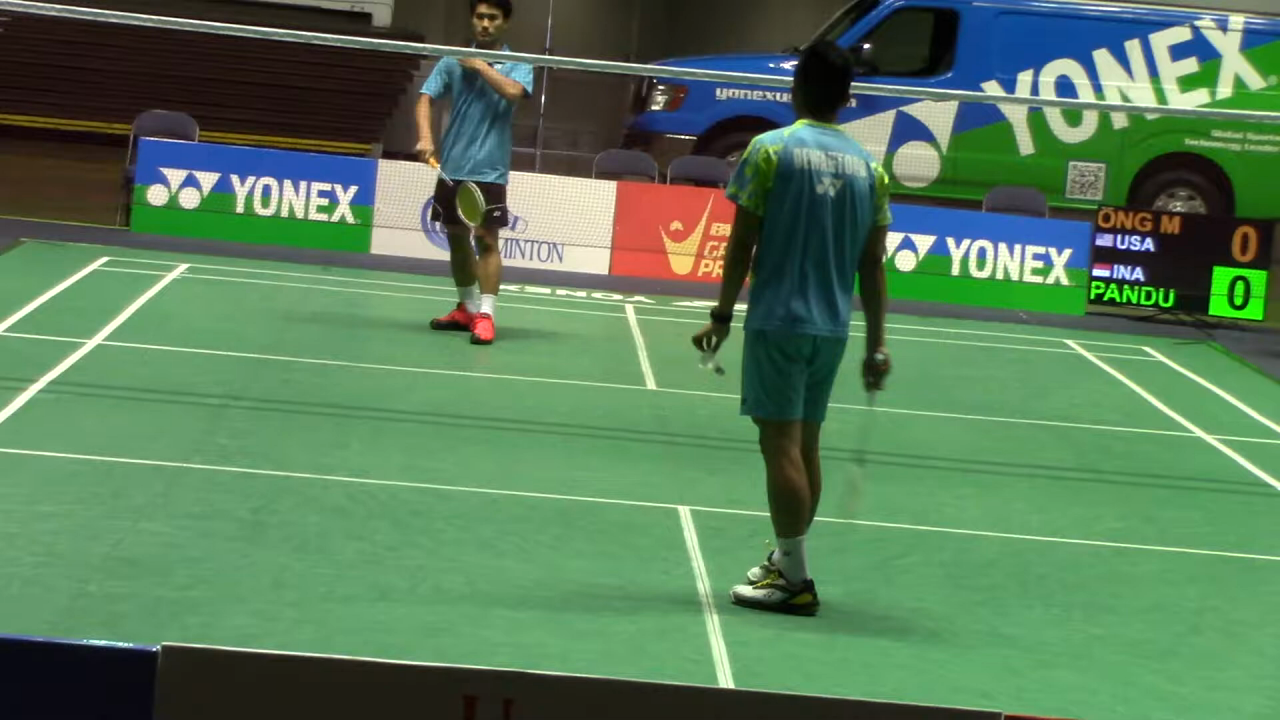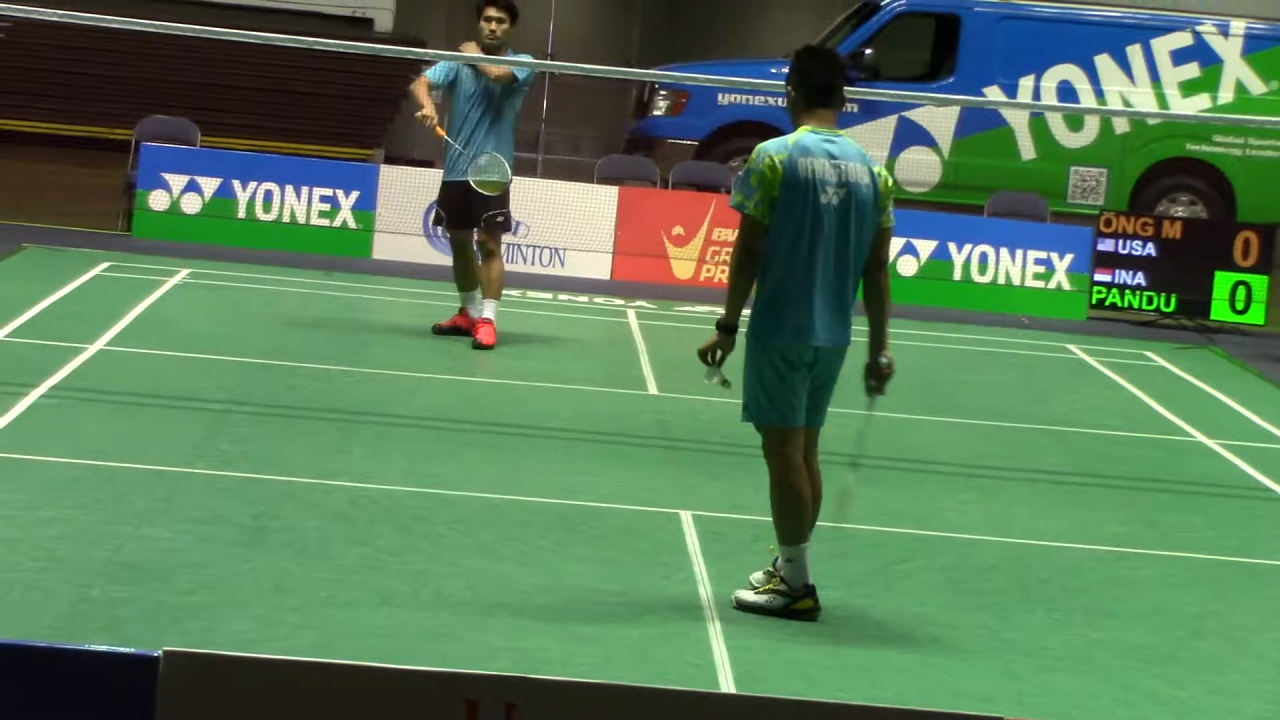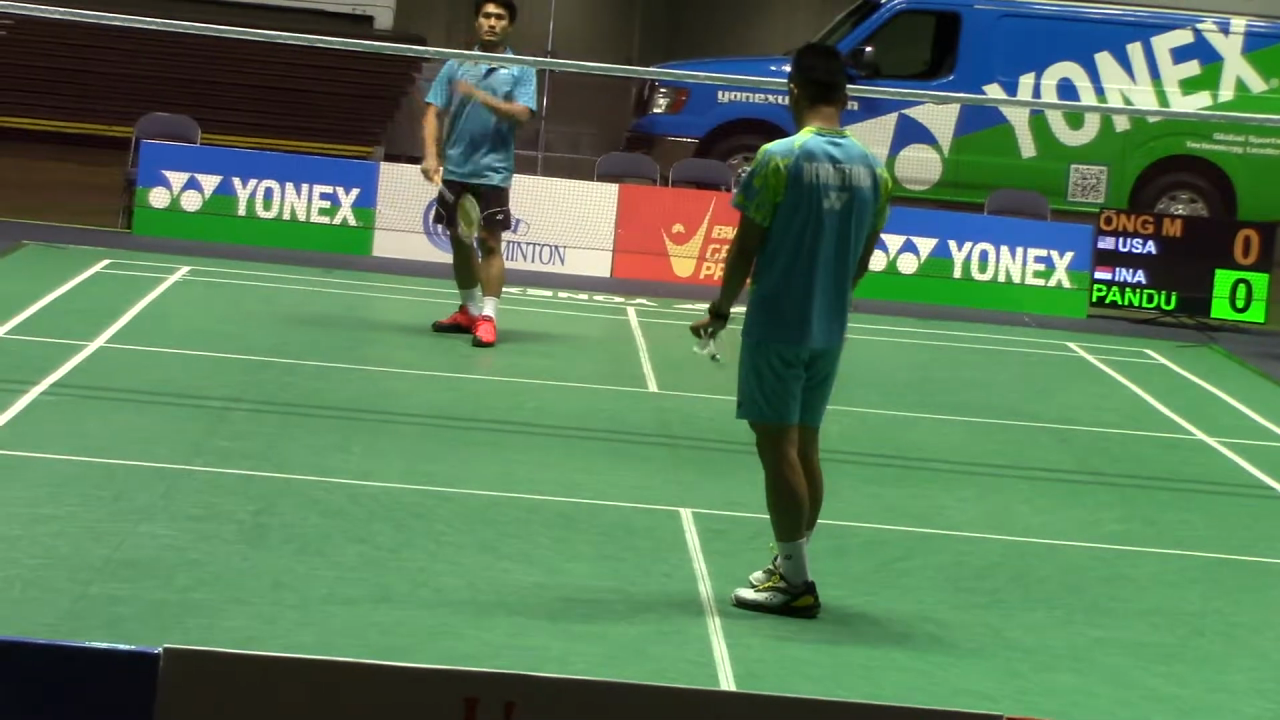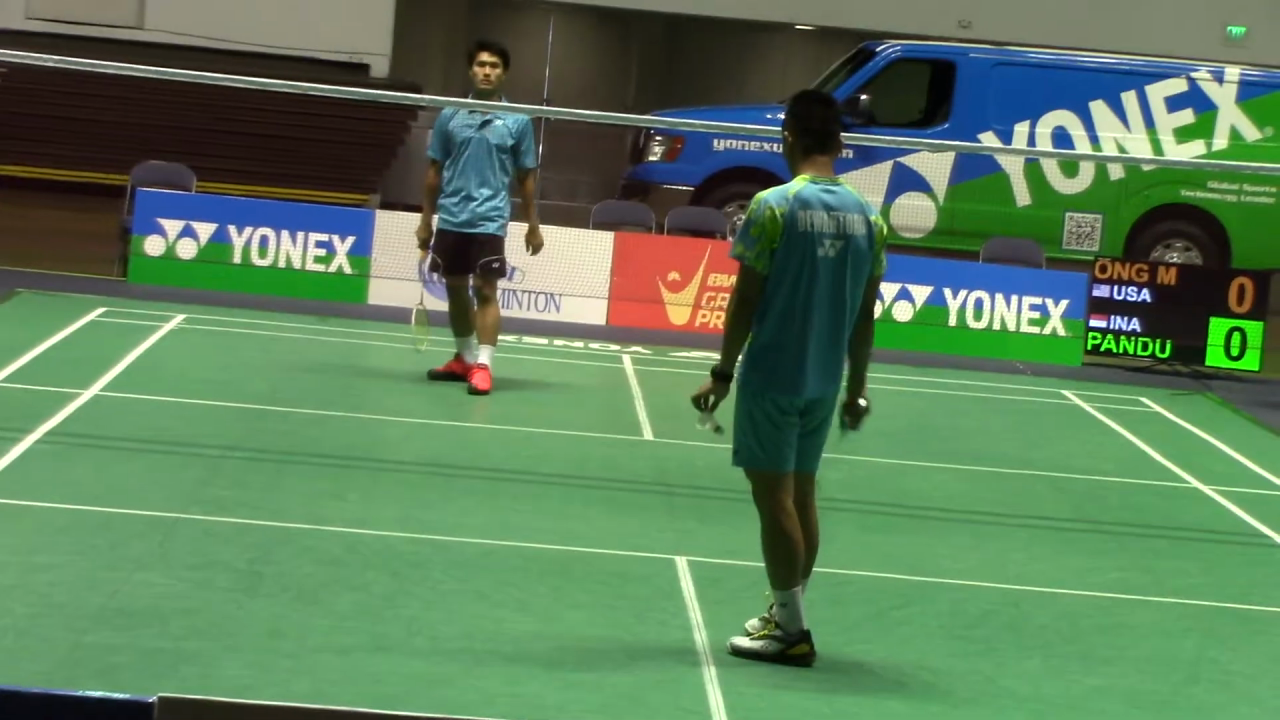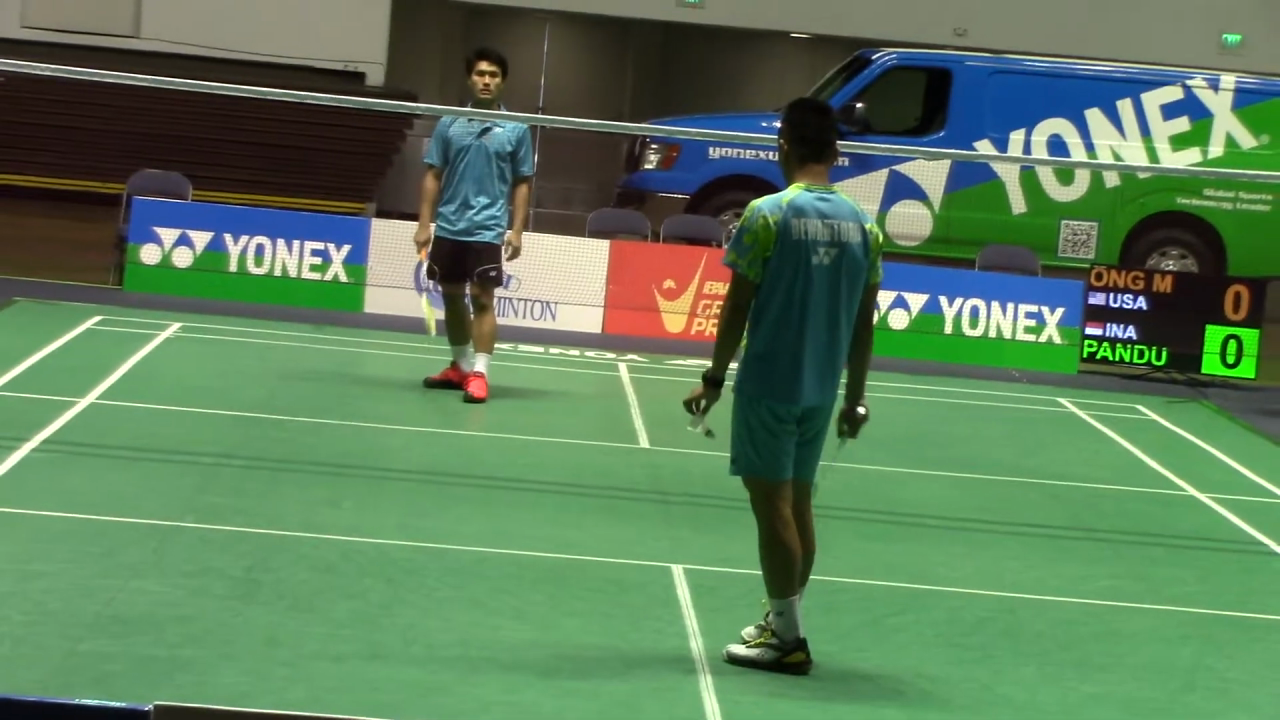
dt=0.4s
person 1, frame 1
left shoulder: (769, 148)
right shoulder: (868, 165)
left elbow: (743, 243)
right elbow: (872, 262)
left wrist: (720, 314)
right wrist: (877, 342)
left hip: (778, 320)
right hip: (832, 327)
left knee: (780, 444)
right knee: (804, 443)
left ankle: (793, 580)
right ankle: (786, 561)
person 1, frame 2
left shoulder: (774, 155)
right shoulder: (871, 169)
left elbow: (749, 251)
right elbow: (877, 266)
left wrist: (728, 325)
right wrist: (879, 346)
left hip: (780, 329)
right hip: (833, 335)
left knee: (783, 450)
right knee: (805, 449)
left ankle: (795, 586)
right ankle: (788, 567)
person 1, frame 3
left shoulder: (779, 157)
right shoulder: (872, 169)
left elbow: (747, 247)
right elbow: (862, 259)
left wrist: (719, 309)
left hip: (776, 328)
right hip: (828, 333)
left knee: (777, 447)
right knee: (804, 447)
left ankle: (795, 581)
right ankle: (789, 566)
person 1, frame 4
left shoulder: (773, 205)
right shoulder: (867, 217)
left elbow: (746, 300)
right elbow: (864, 313)
left wrist: (722, 372)
right wrist: (857, 387)
left hip: (772, 376)
right hip: (823, 382)
left knee: (773, 496)
right knee: (800, 495)
left ankle: (791, 630)
right ankle: (785, 616)
person 1, frame 5
left shoulder: (768, 213)
right shoulder: (862, 224)
left elbow: (738, 307)
right elbow: (864, 321)
left wrist: (714, 378)
right wrist: (855, 395)
left hip: (769, 384)
right hip: (820, 389)
left knee: (772, 504)
right knee: (797, 503)
left ankle: (788, 638)
right ankle: (781, 622)
person 2, frame 1
left shoulder: (518, 64)
right shoulder: (452, 61)
left elbow: (513, 92)
right elbow: (426, 97)
left wrist: (478, 64)
right wrist: (425, 135)
left hip: (489, 170)
right hip: (451, 166)
left knee: (486, 240)
right knee: (457, 237)
left ankle: (485, 315)
right ankle: (466, 308)
person 2, frame 2
left shoulder: (522, 64)
right shoulder: (457, 62)
left elbow: (496, 73)
right elbow: (419, 83)
left wrist: (474, 54)
right wrist: (427, 104)
right hip: (456, 170)
left knee: (489, 245)
right knee: (459, 242)
left ankle: (487, 320)
right ankle: (469, 313)
person 2, frame 3
left shoulder: (521, 70)
right shoulder: (455, 66)
left elbow: (521, 114)
right elbow: (434, 113)
left wrist: (481, 96)
right wrist: (431, 155)
left hip: (493, 173)
right hip: (455, 171)
left knee: (490, 243)
right knee: (459, 242)
left ankle: (488, 317)
right ankle: (468, 310)
person 2, frame 4
left shoulder: (518, 121)
right shoulder: (449, 116)
left elbow: (526, 176)
right elbow: (434, 171)
left wrist: (533, 225)
right wrist: (425, 221)
left hip: (489, 221)
right hip: (450, 219)
left knee: (485, 291)
right knee: (456, 289)
left ankle: (483, 366)
right ankle: (464, 359)
person 2, frame 5
left shoulder: (517, 130)
right shoulder: (448, 124)
left elbow: (522, 183)
right elbow: (433, 175)
left wrist: (516, 230)
right wrist: (424, 224)
left hip: (488, 230)
right hip: (447, 228)
left knee: (483, 299)
right knee: (452, 297)
left ankle: (479, 374)
right ankle: (460, 366)
